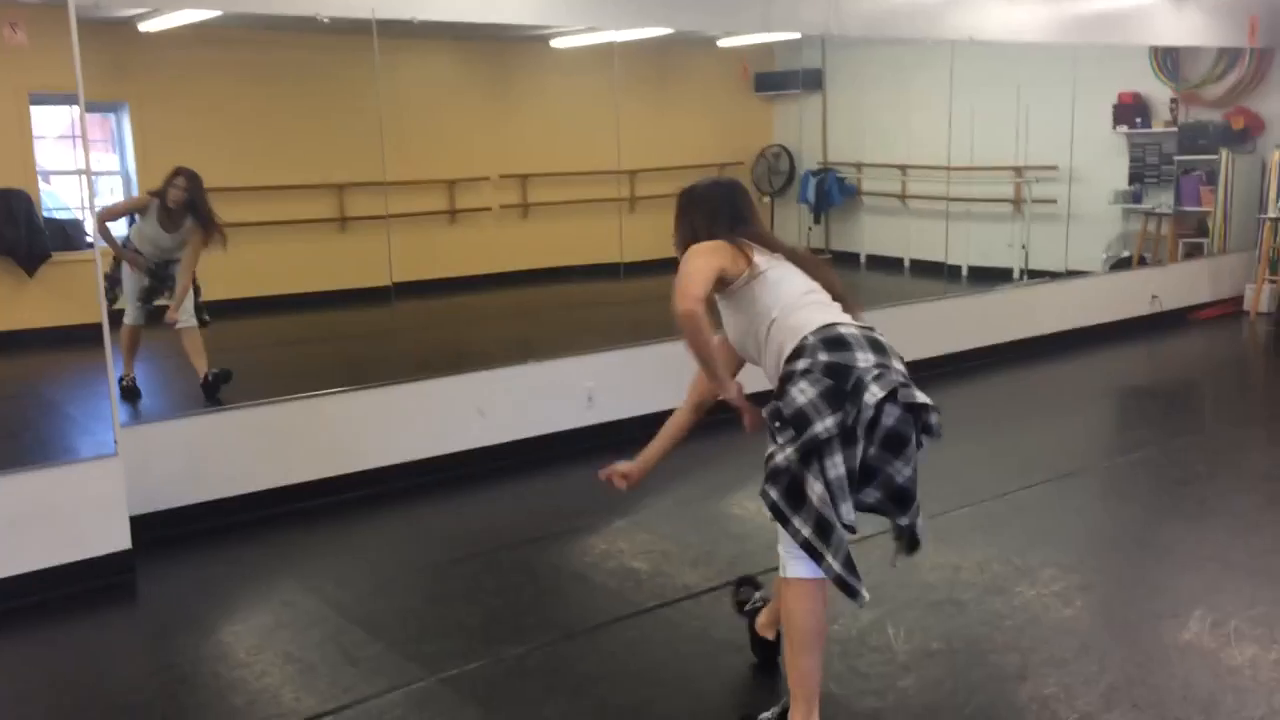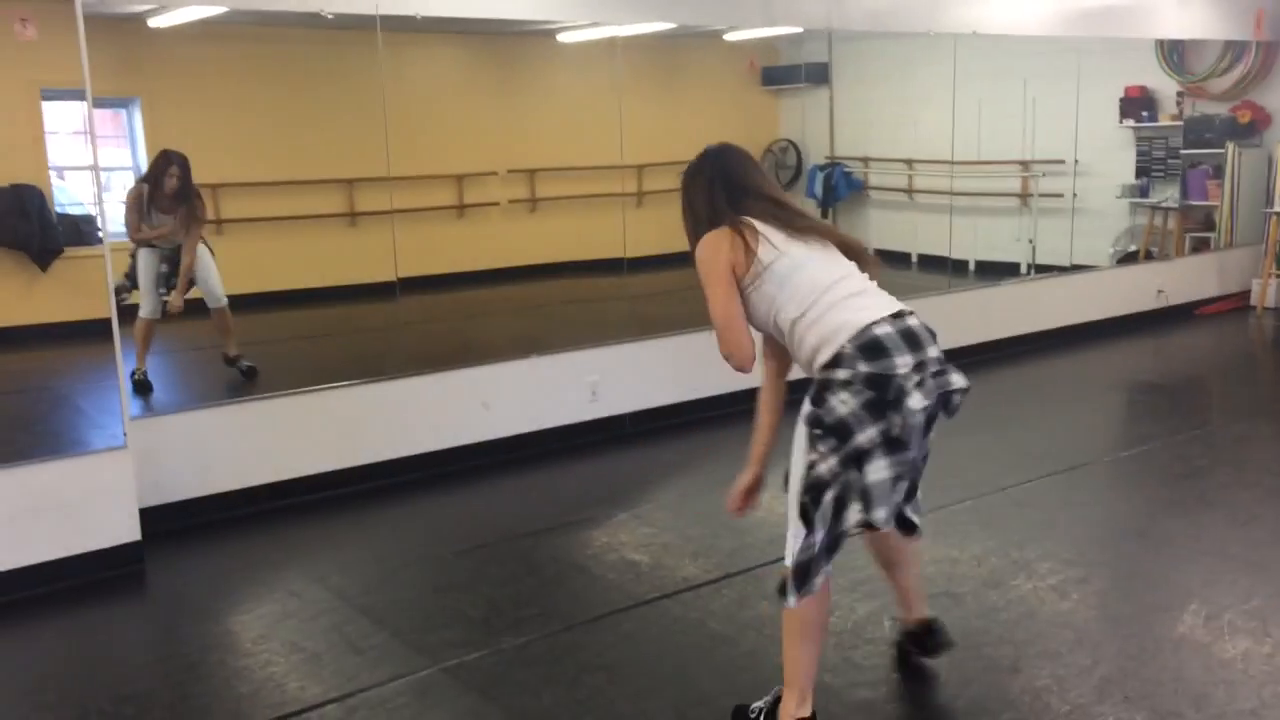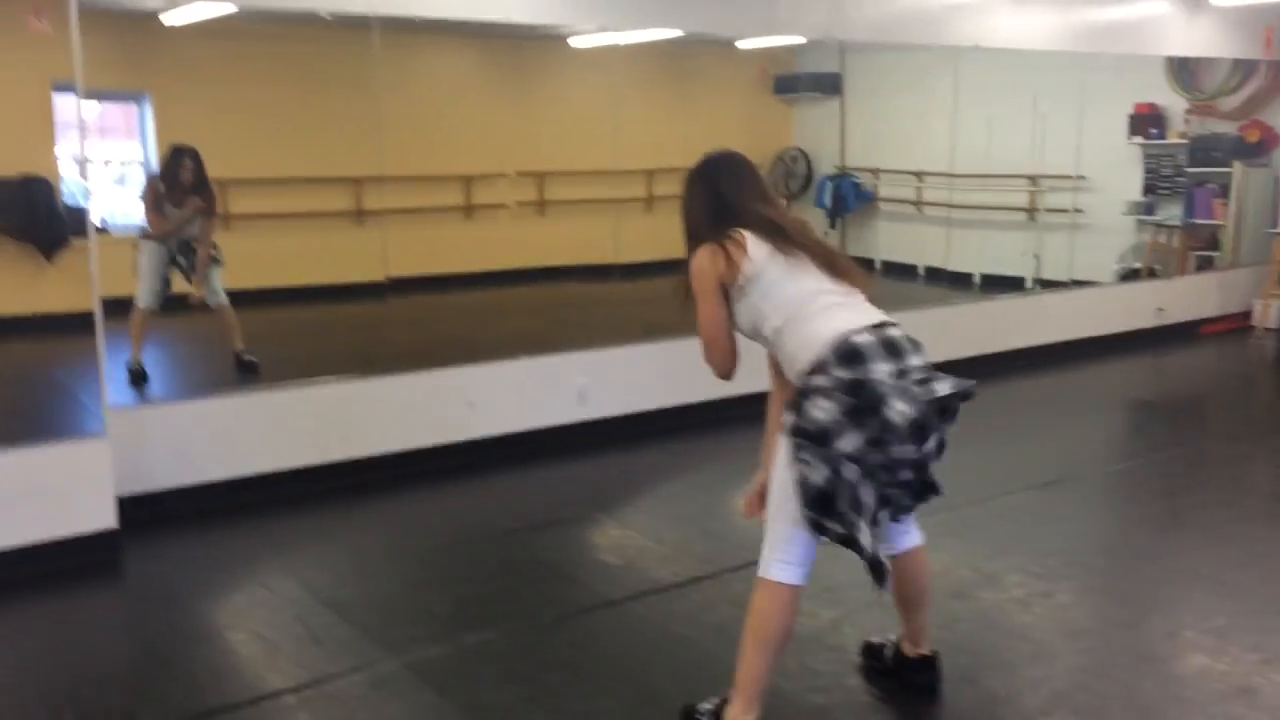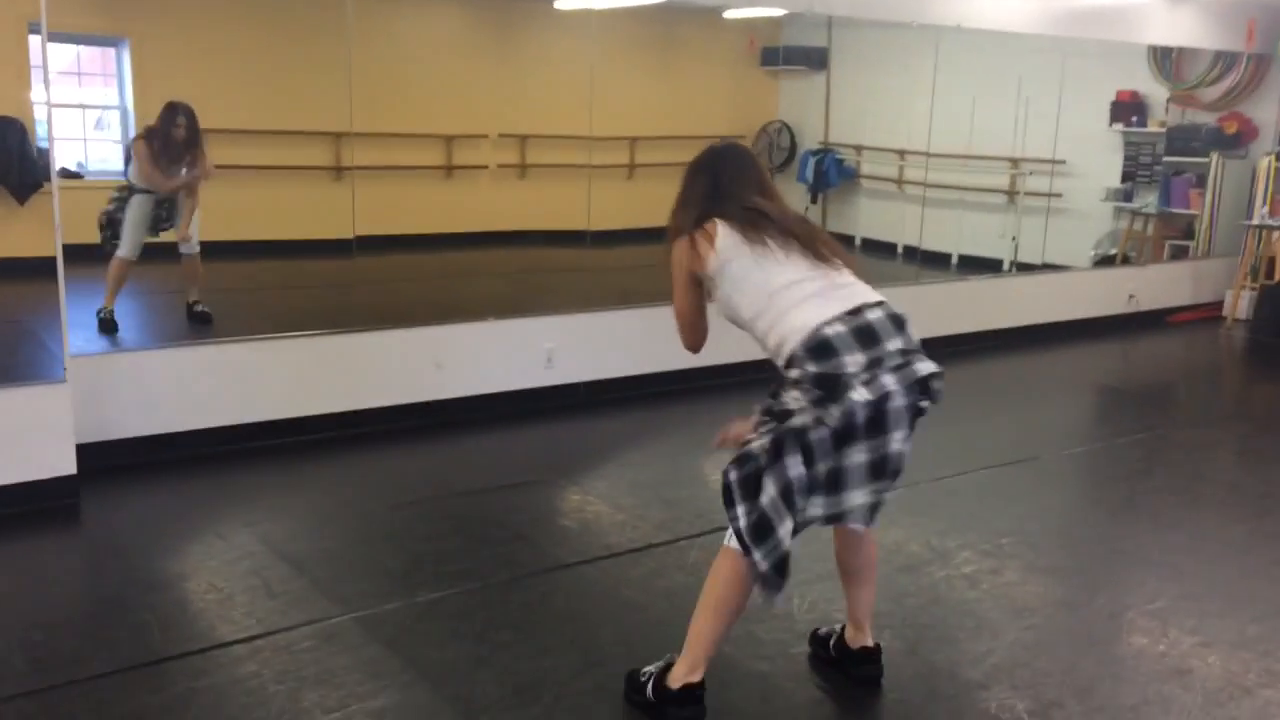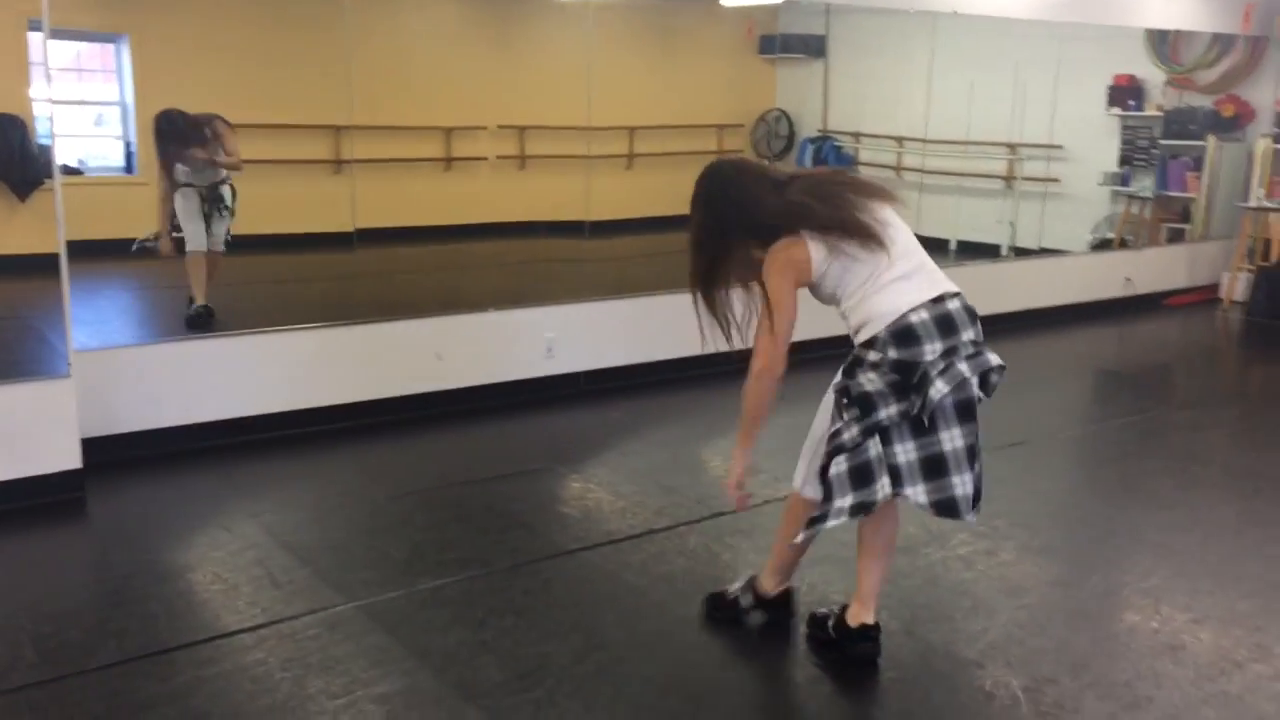
dt=0.3s
person 1, frame 1
left shoulder: (710, 253)
right shoulder: (765, 269)
left elbow: (688, 309)
right elbow: (704, 392)
left wrist: (732, 393)
right wrist: (644, 462)
left hip: (827, 373)
right hip: (875, 374)
left knee: (802, 545)
right knee: (809, 525)
right ankle: (770, 626)
person 1, frame 2
left shoulder: (718, 244)
right shoulder: (795, 233)
left elbow: (740, 357)
right elbow: (776, 360)
left wrist: (733, 308)
right wrist: (754, 466)
left hip: (857, 373)
right hip: (912, 348)
left knee: (807, 539)
right knee: (877, 499)
right ankle: (918, 623)
person 1, frame 3
left shoulder: (712, 258)
right shoulder: (788, 244)
left elbow: (723, 365)
right wrist: (769, 470)
left hip: (844, 383)
right hip: (900, 363)
left knee: (785, 557)
right knee: (895, 523)
right ankle: (916, 655)
person 1, frame 4
left shoulder: (696, 247)
right shoulder: (792, 229)
left elbow: (693, 336)
right wrist: (764, 422)
left hip: (827, 367)
right hip: (893, 345)
left knee: (751, 515)
right knee: (849, 500)
right ankle: (859, 643)
person 1, frame 5
left shoulder: (786, 253)
right shoulder: (845, 196)
left elbow: (770, 364)
left wrist: (741, 453)
left hip: (895, 349)
right hip: (957, 325)
left knee: (819, 472)
right knee: (883, 479)
left ankle: (769, 591)
right ankle: (860, 621)
person 2, frame 1
left shoulder: (194, 224)
right shoulder: (148, 203)
left elbow: (187, 269)
right elbow: (100, 218)
left wrist: (175, 308)
right wrist: (121, 254)
left hip: (174, 262)
right hip: (138, 257)
left knee: (186, 317)
right knee: (134, 316)
left ankle: (205, 377)
right ankle: (127, 375)
person 2, frame 2
left shoulder: (191, 202)
right shoulder: (139, 194)
left elbow: (189, 250)
right elbow: (134, 236)
left wrist: (179, 291)
right wrist: (169, 229)
left hip: (187, 246)
right hip: (152, 248)
left knee: (217, 297)
right knee: (149, 308)
left ankle: (233, 354)
right ankle: (139, 369)
person 2, frame 3
left shoulder: (203, 195)
right shoulder: (155, 189)
left elbow: (205, 242)
right elbow: (159, 231)
left wrist: (200, 283)
right wrist: (187, 214)
left hip: (192, 241)
right hip: (158, 242)
left knee: (216, 294)
right knee: (147, 296)
left ankle: (241, 352)
right ankle: (135, 360)
person 2, frame 4
left shoulder: (194, 148)
right shoulder: (144, 145)
left elbow: (191, 191)
right elbow: (161, 186)
left wrist: (185, 226)
right wrist: (195, 176)
left hip: (177, 190)
right hip: (142, 191)
left knee: (190, 242)
right knee: (129, 248)
left ankle: (194, 302)
right ankle: (107, 308)
person 2, frame 5
left shoulder: (214, 127)
right shoulder: (169, 148)
left elbow: (237, 162)
right elbow: (165, 191)
left wrist: (209, 159)
right wrist: (164, 235)
left hip: (218, 185)
right hip: (187, 187)
left knee: (217, 243)
right knee: (195, 241)
left ankle: (198, 298)
right ankle: (198, 304)
